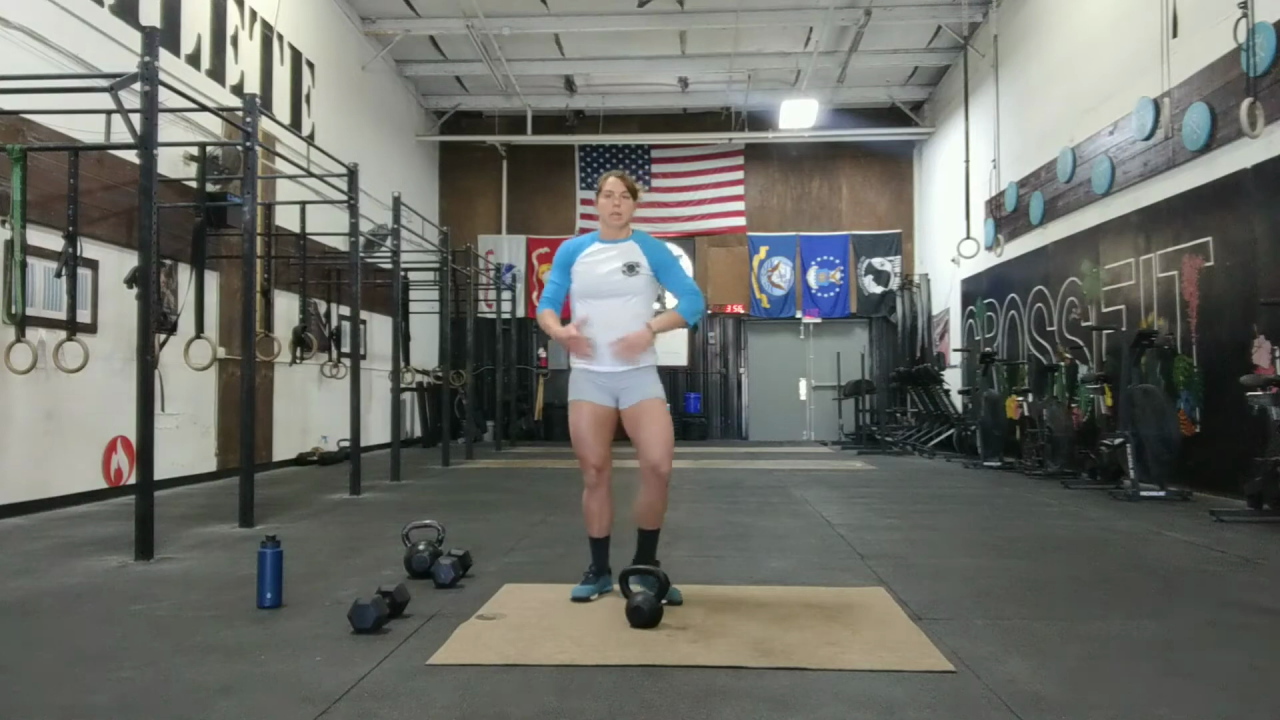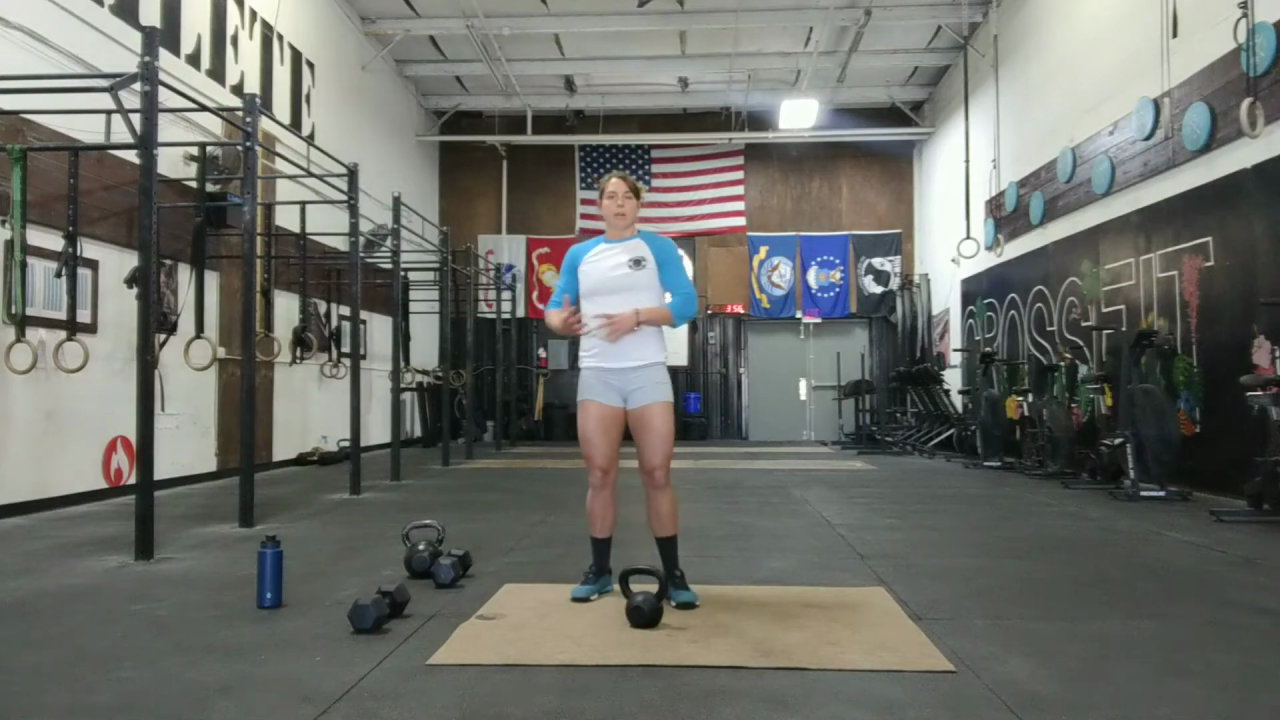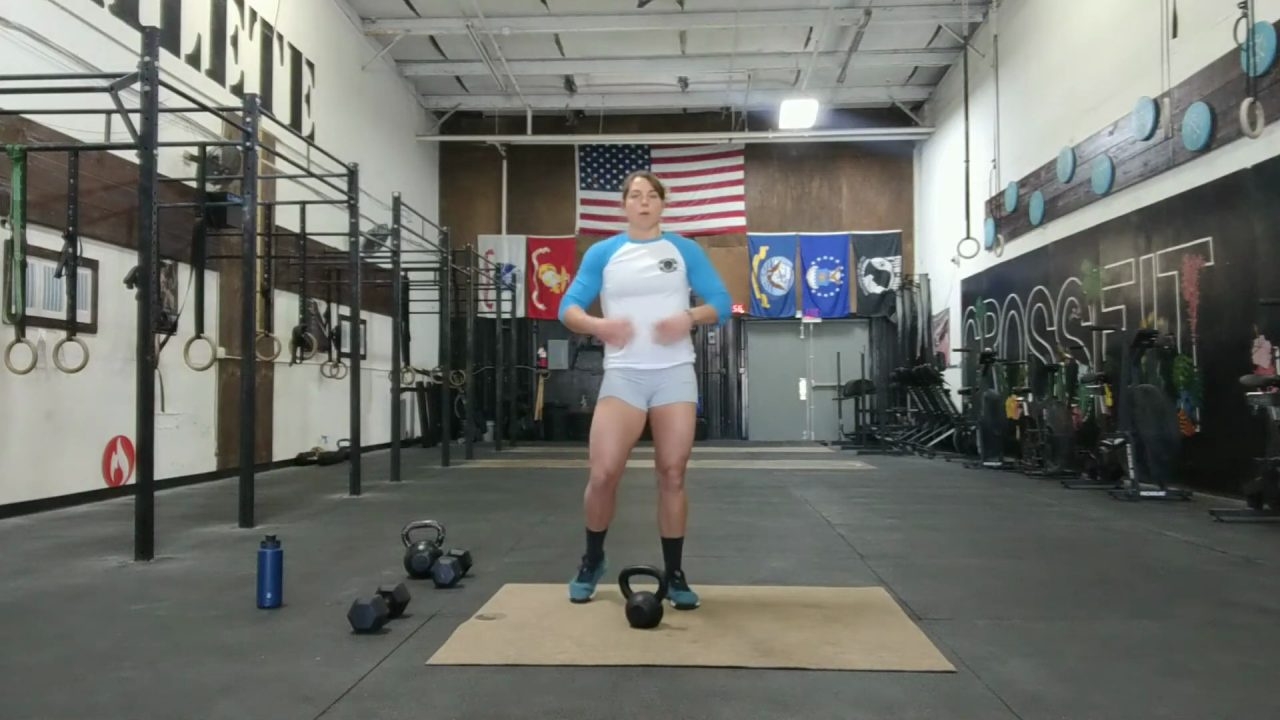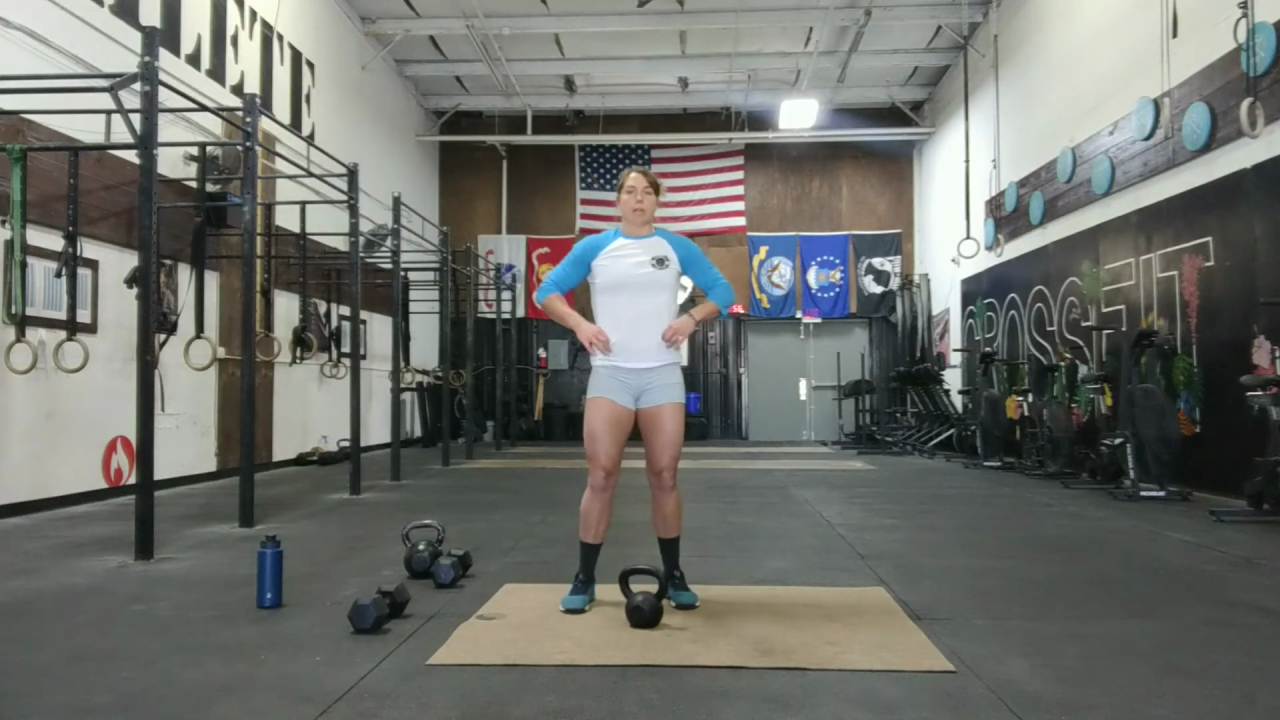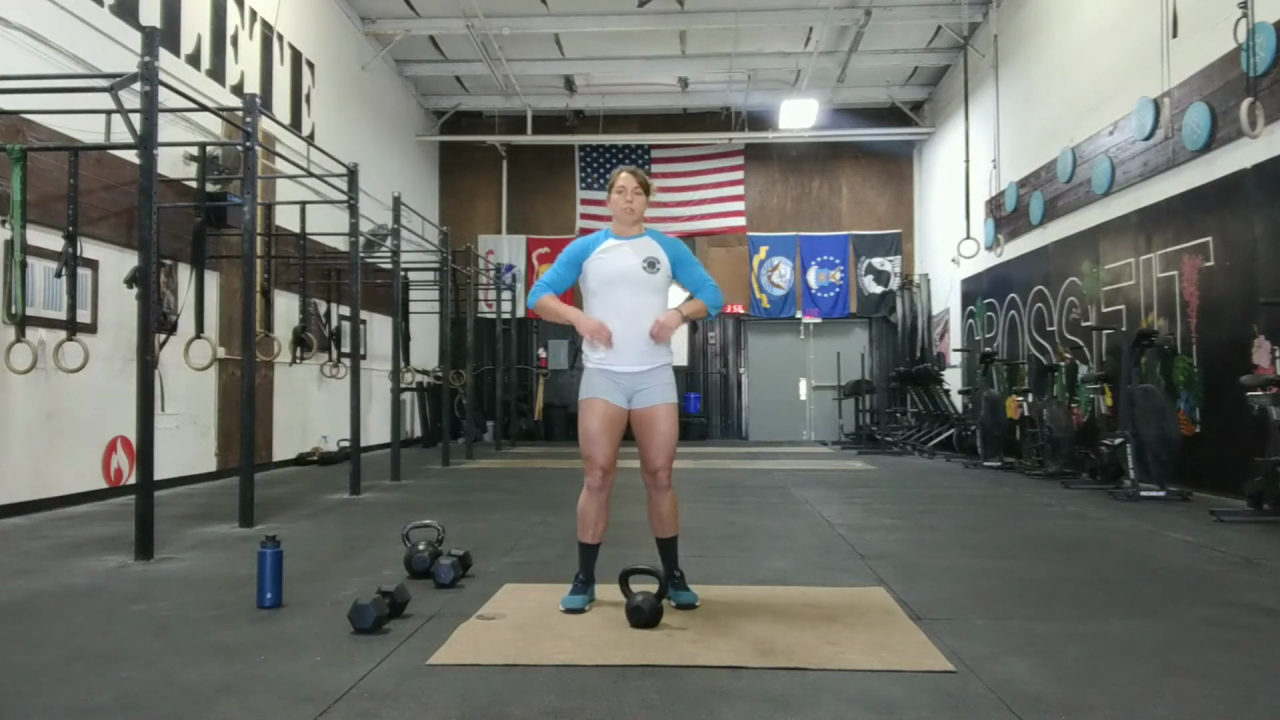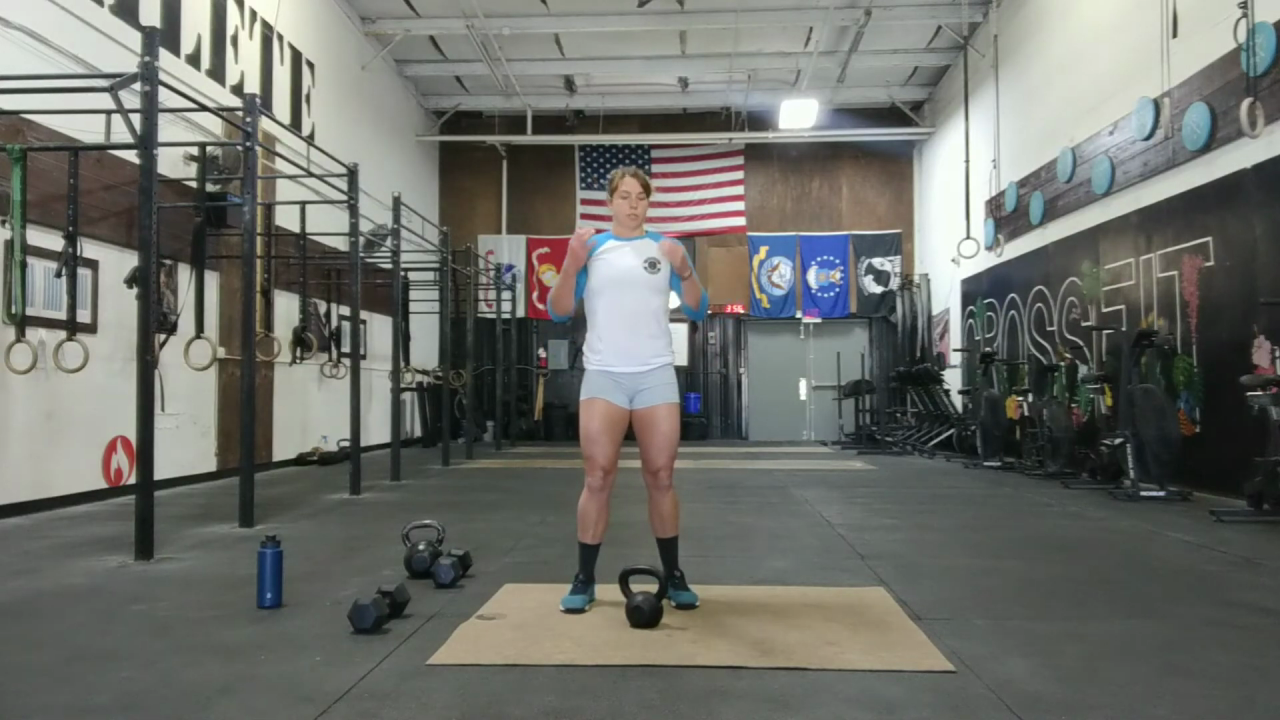
dt=0.4s
person 1, frame 1
left shoulder: (653, 251)
right shoulder: (571, 251)
left elbow: (692, 301)
right elbow: (547, 304)
left wrist: (650, 330)
right wrist: (558, 331)
left hip: (639, 375)
right hip: (588, 376)
left knee: (658, 468)
right knee: (594, 476)
left ankle: (646, 564)
right ankle: (599, 570)
person 1, frame 2
left shoulder: (660, 248)
right shoulder: (579, 255)
left elbow: (686, 305)
right elbow: (557, 305)
left wrist: (636, 317)
right wrist: (558, 322)
left hip: (648, 374)
right hip: (597, 376)
left knee: (657, 476)
right knee: (600, 476)
left ankle: (673, 573)
right ankle: (599, 570)
person 1, frame 3
left shoulder: (686, 251)
right shoulder: (601, 254)
left elbow: (721, 302)
right elbow: (569, 308)
left wrist: (688, 318)
right wrist: (599, 325)
left hip: (675, 375)
right hip: (622, 376)
left knee: (672, 477)
right knee: (603, 474)
left ankle: (674, 575)
right ankle: (592, 559)
person 1, frame 4
left shoulder: (678, 247)
right shoulder: (593, 247)
left elbow: (722, 290)
right elbow: (548, 291)
left wrist: (690, 318)
right wrist: (579, 324)
left hip: (663, 375)
right hip: (610, 374)
left knee: (664, 477)
right knee: (601, 478)
left ankle: (673, 575)
right ankle: (584, 579)
person 1, frame 5
left shoulder: (669, 248)
right shoulder: (584, 248)
left elbow: (710, 293)
right elbow: (540, 295)
left wrist: (678, 314)
right wrist: (579, 318)
left hip: (655, 375)
right hip: (602, 375)
left knee: (660, 477)
right knee: (597, 478)
left ankle: (673, 576)
right ankle: (584, 579)
person 1, frame 6
left shoulder: (667, 247)
right shoulder: (588, 247)
left elbow: (697, 309)
right elbow: (558, 312)
left wrist: (683, 270)
right wrist: (572, 265)
left hip: (656, 375)
right hip: (603, 376)
left knee: (661, 477)
right knee: (597, 477)
left ankle: (673, 576)
right ankle: (584, 579)
